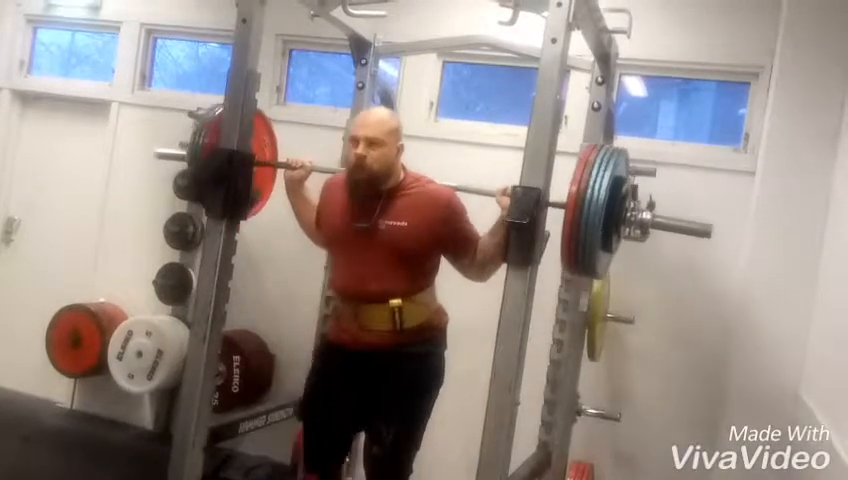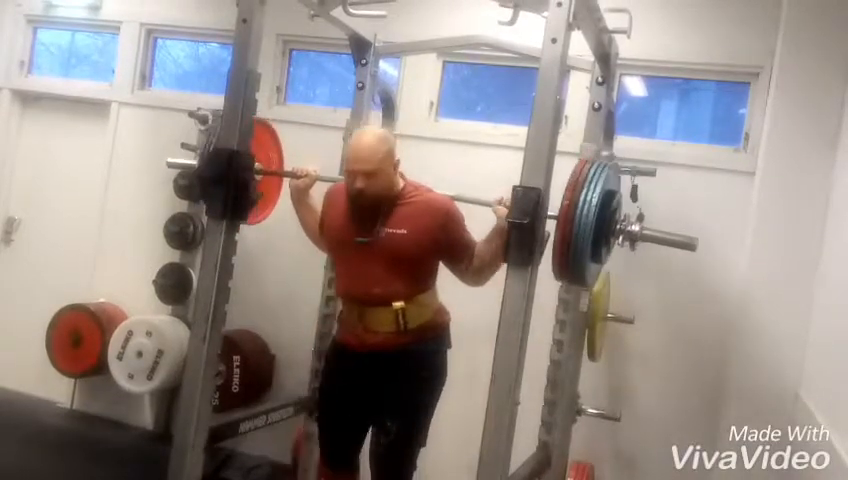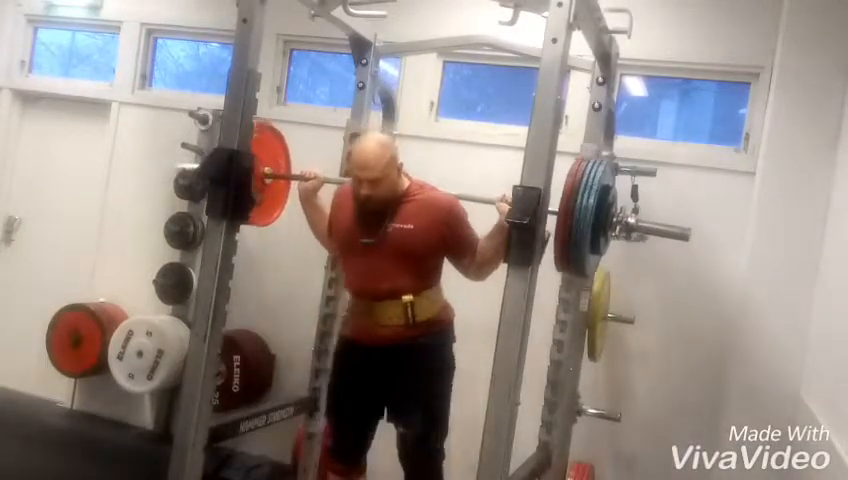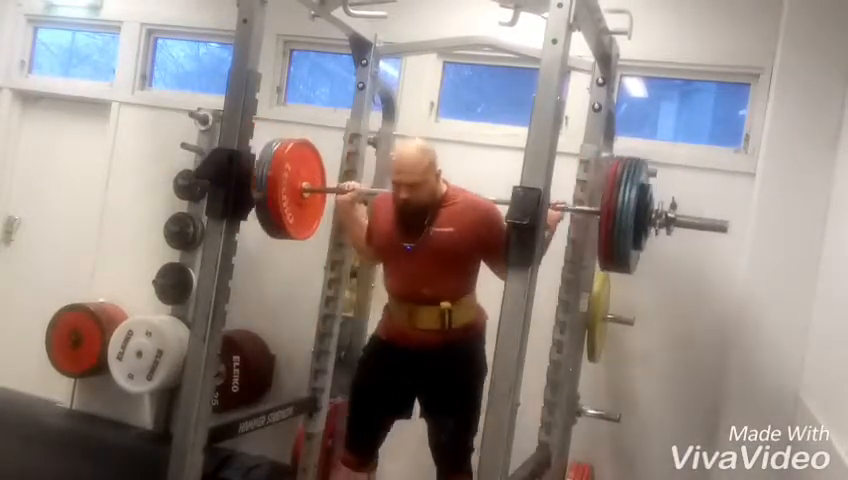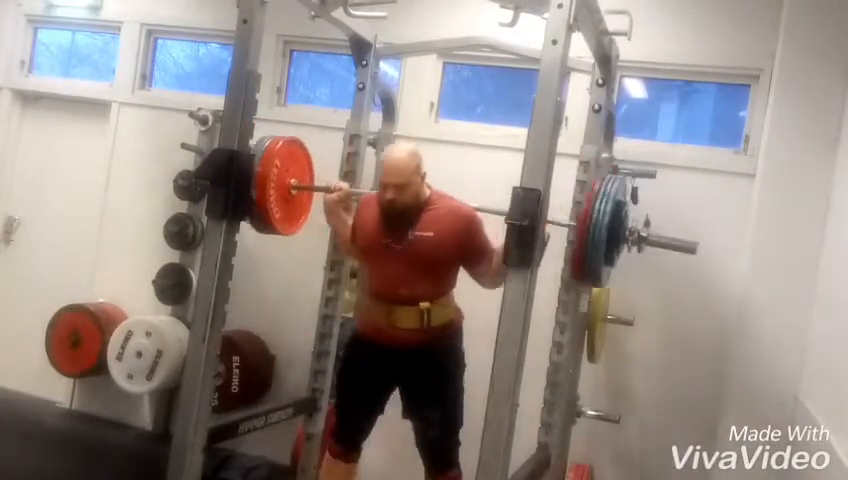
dt=0.5s
person 1, frame 1
left shoulder: (436, 202)
right shoulder: (335, 190)
left elbow: (477, 266)
left wrist: (508, 222)
right wrist: (295, 187)
left hip: (408, 352)
right hip: (342, 342)
person 1, frame 2
left shoulder: (435, 210)
right shoulder: (337, 198)
left elbow: (474, 272)
left wrist: (503, 231)
right wrist: (300, 196)
left hip: (412, 352)
right hip: (350, 344)
person 1, frame 3
left shoulder: (439, 207)
right shoulder: (345, 199)
left elbow: (476, 267)
left wrist: (504, 228)
right wrist: (309, 198)
left hip: (421, 344)
right hip: (359, 339)
right knee: (343, 449)
person 1, frame 4
left shoulder: (477, 213)
right shoulder: (383, 205)
left elbow: (513, 268)
left wrist: (544, 231)
right wrist: (347, 210)
left hip: (453, 348)
right hip: (393, 339)
right knee: (359, 441)
person 1, frame 5
left shoulder: (459, 218)
right shoulder: (368, 208)
left elbow: (490, 276)
right wrist: (335, 208)
left hip: (431, 346)
right hip: (372, 338)
left knee: (440, 452)
right knee: (343, 438)
